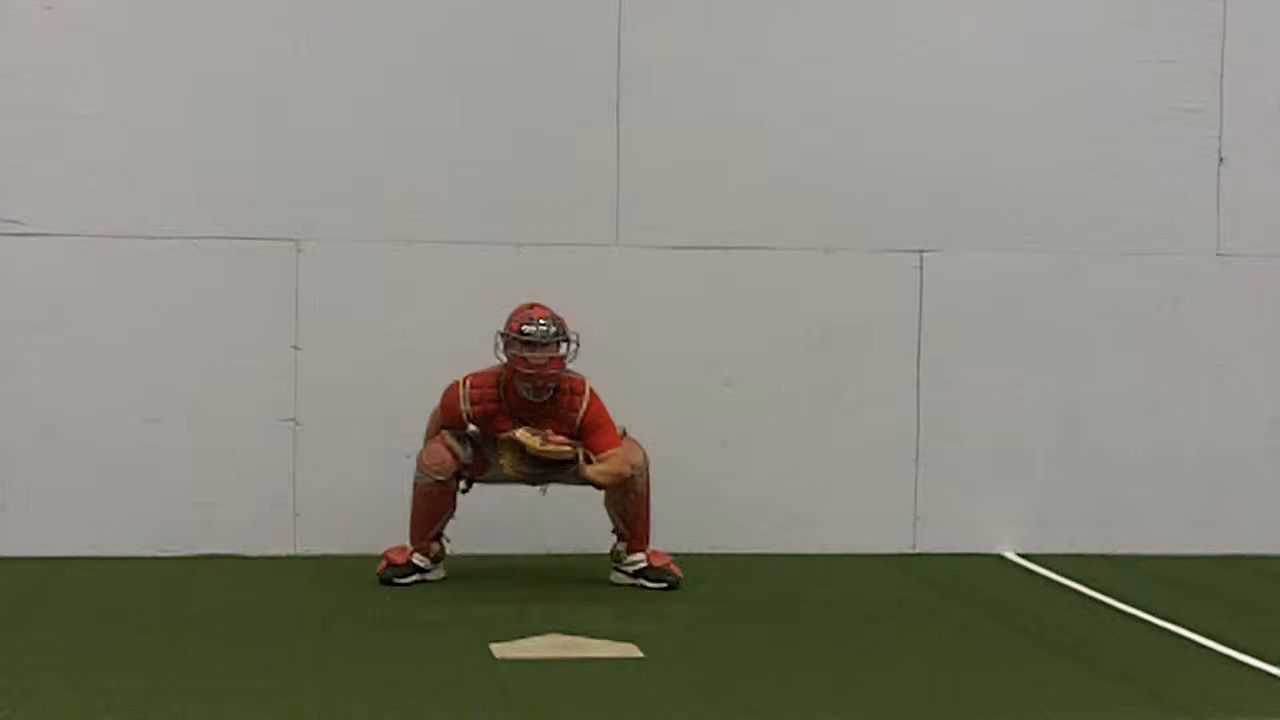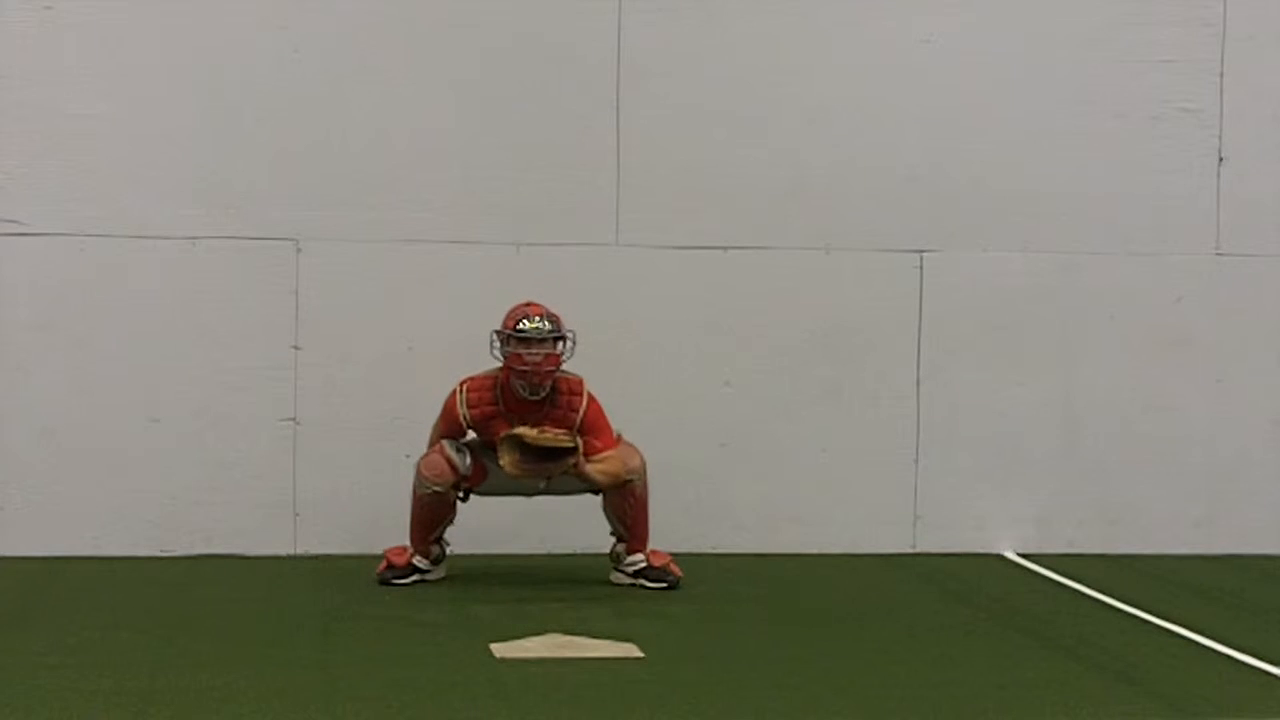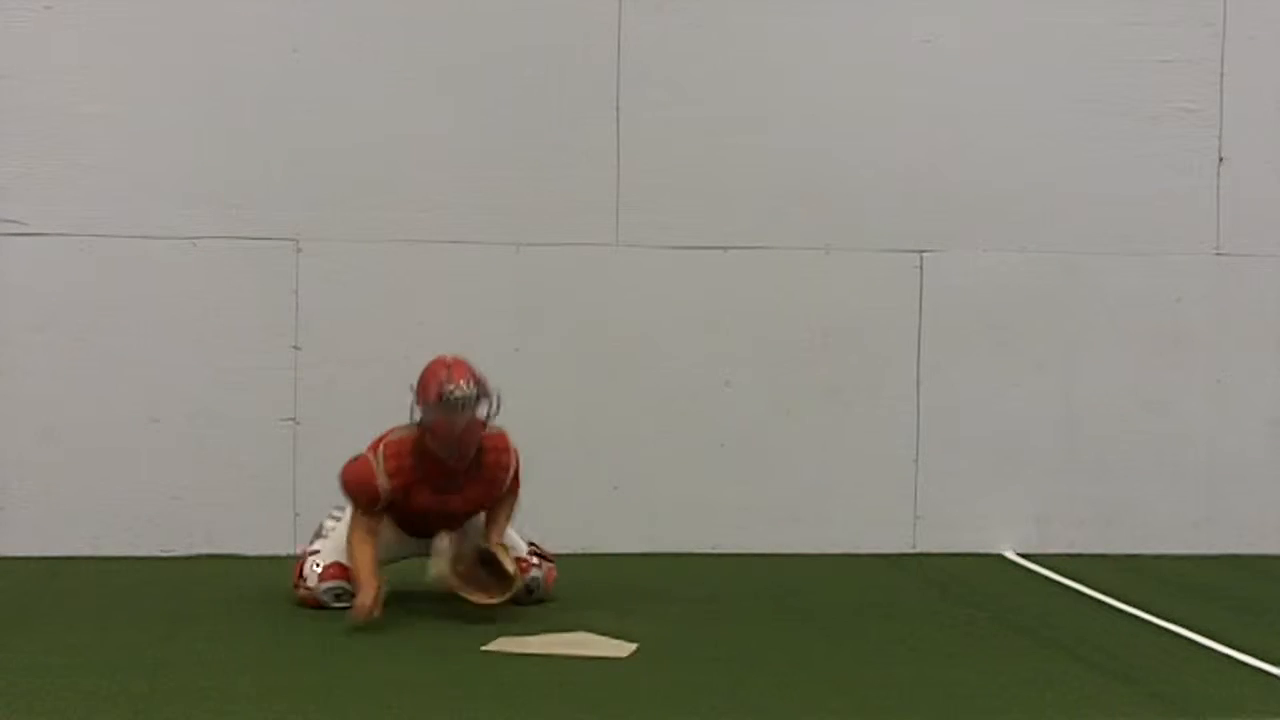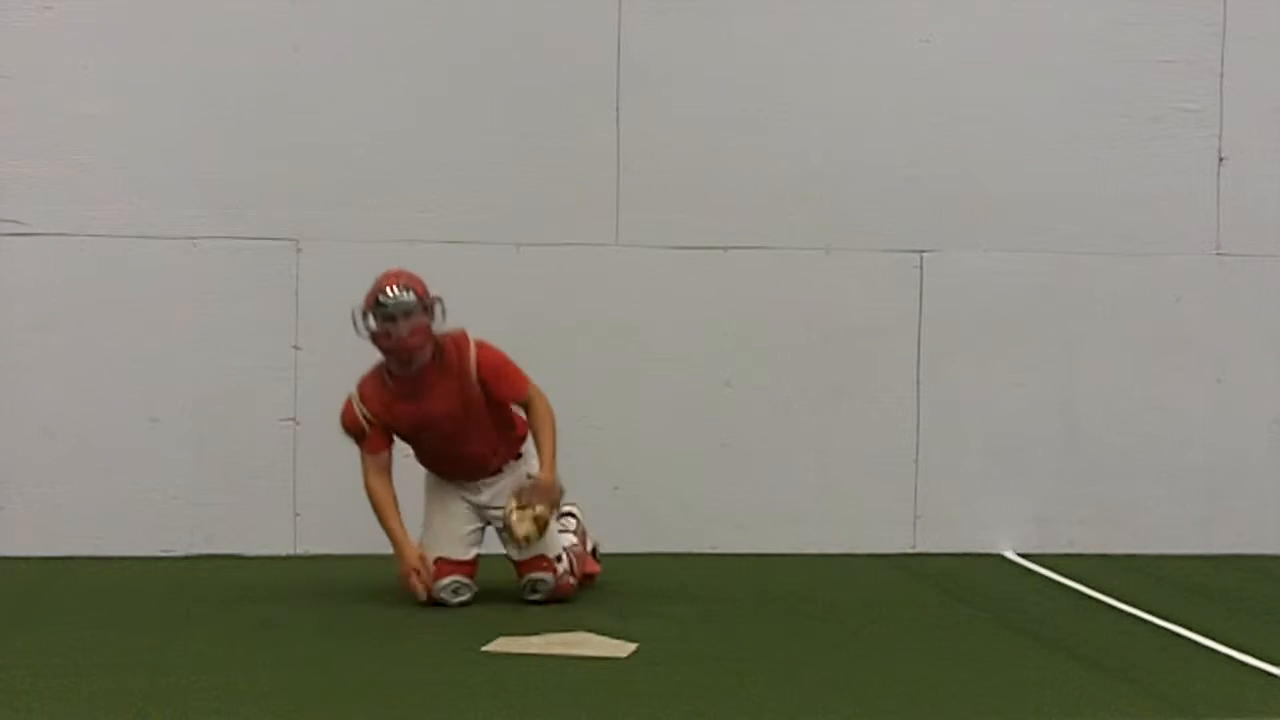
dt=1s
person 1, frame 1
left shoulder: (579, 396)
right shoulder: (477, 391)
left elbow: (619, 467)
right elbow: (439, 422)
left wrist: (586, 473)
right wrist: (431, 471)
right hip: (497, 455)
left knee: (632, 458)
right knee: (436, 457)
left ankle: (633, 557)
right ankle: (423, 554)
person 1, frame 2
left shoulder: (576, 398)
right shoulder: (473, 395)
left elbow: (616, 469)
right elbow: (441, 440)
left wrist: (585, 471)
left hip: (562, 466)
right hip: (497, 465)
left knee: (629, 461)
right knee: (433, 466)
left ankle: (632, 558)
right ankle: (424, 556)
person 1, frame 3
left shoulder: (500, 452)
right shoulder: (389, 456)
left elbow: (506, 496)
right elbow: (363, 531)
left wrist: (493, 538)
right wrist: (367, 590)
left hip: (463, 526)
right hip: (392, 525)
left knee: (537, 583)
right knee: (321, 591)
right ankle: (332, 531)
person 1, frame 4
left shoulder: (467, 355)
right shoulder: (371, 396)
left elbow: (535, 401)
right elbow: (377, 476)
left wrist: (549, 468)
right wrist: (403, 546)
left hip: (512, 471)
right hip: (449, 485)
left knee: (549, 587)
right knee: (448, 591)
left ankle: (568, 531)
right ankle: (419, 560)
